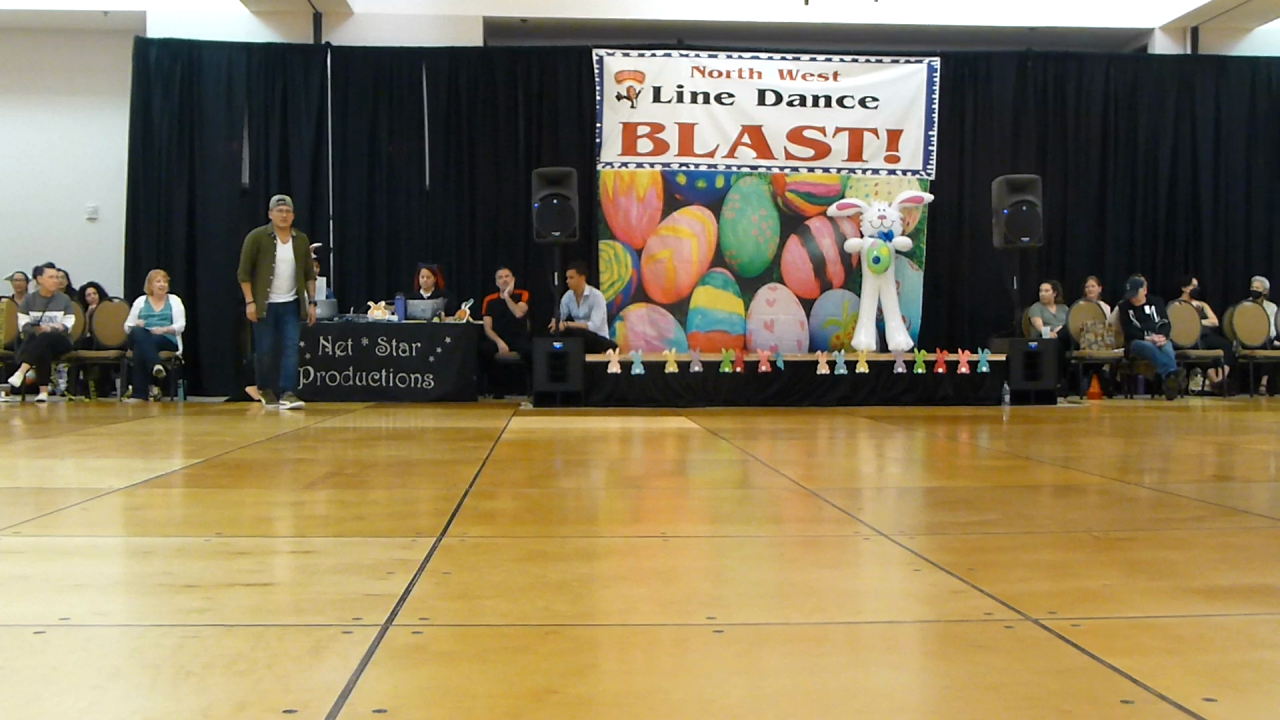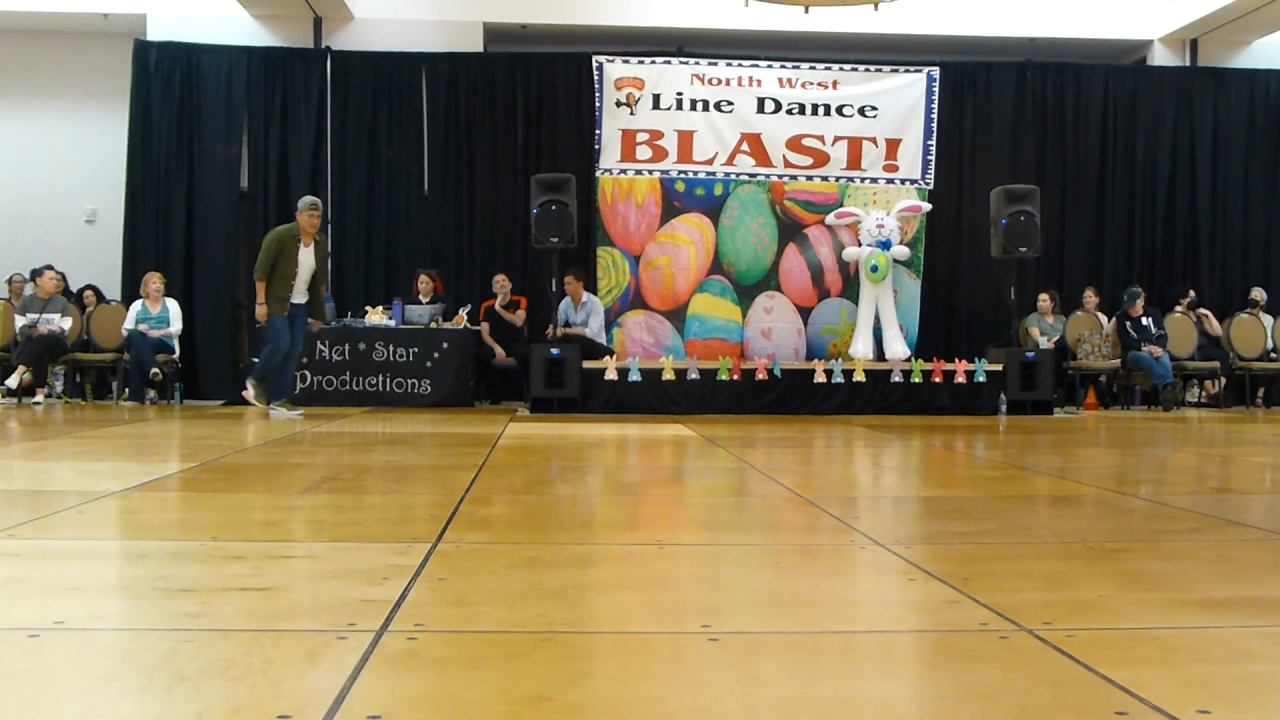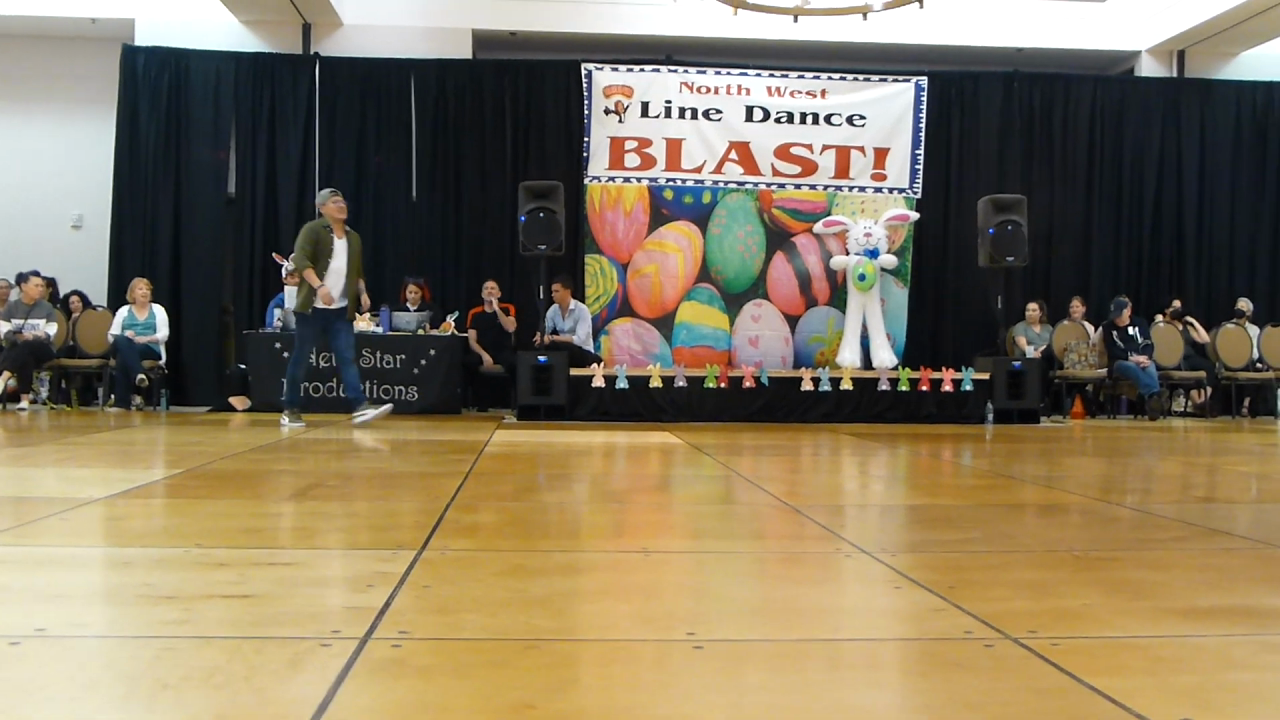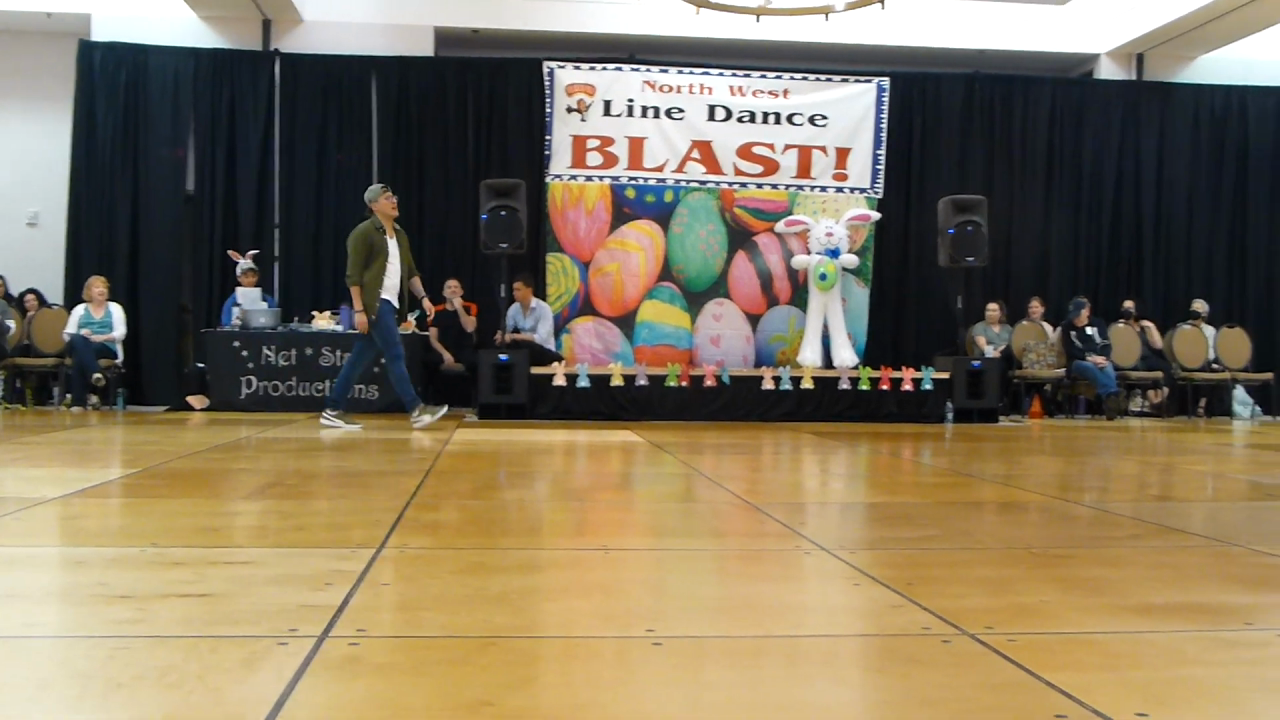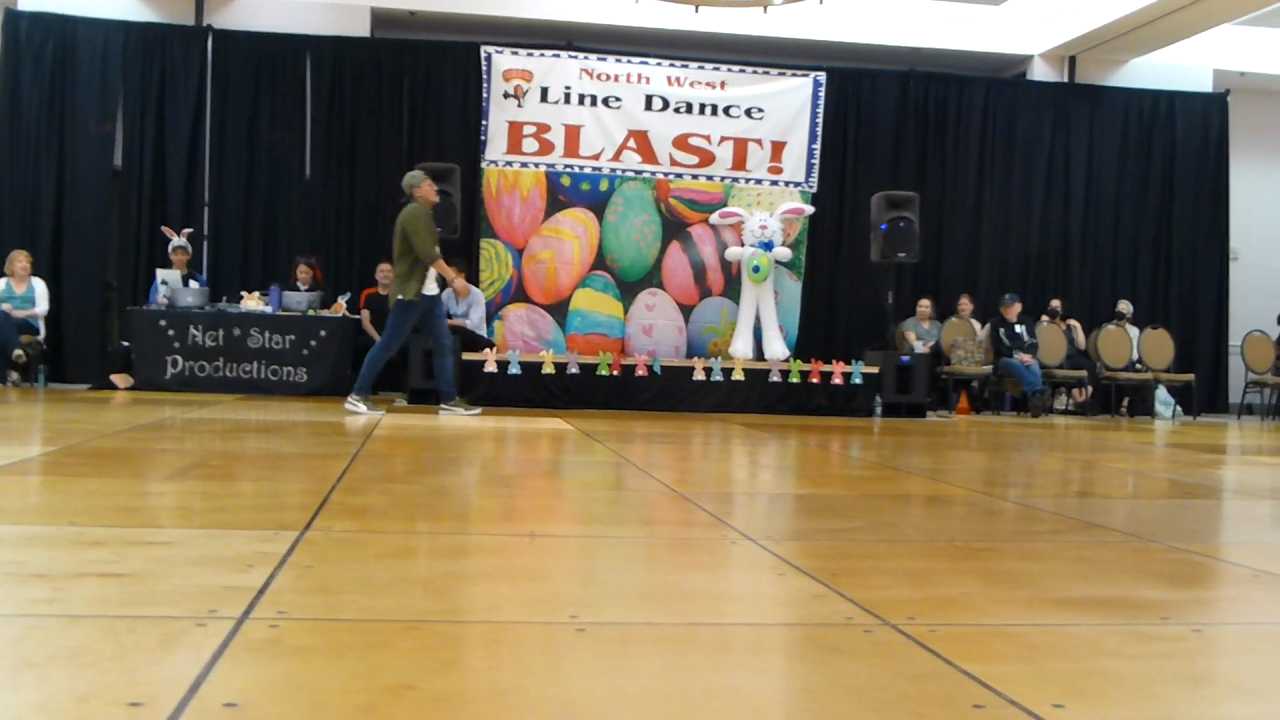
dt=0.7s
person 1, frame 1
left shoulder: (301, 240)
right shoulder: (257, 237)
left elbow: (309, 274)
right elbow: (244, 272)
left wrist: (312, 302)
right wrist: (250, 301)
left hip: (291, 304)
right hip: (265, 304)
left knee: (291, 347)
right knee: (265, 350)
left ankle: (287, 394)
right ankle: (264, 389)
person 1, frame 2
left shoulder: (321, 243)
right shoulder: (279, 236)
left elbow: (322, 278)
right elbow: (261, 270)
left wrist: (318, 311)
right wrist: (261, 302)
left hip: (302, 305)
right hip: (277, 301)
left knee: (294, 352)
right knee: (279, 345)
left ankle: (279, 399)
right ankle: (256, 380)
person 1, frame 3
left shoulder: (354, 238)
right shoulder: (312, 230)
left elbow: (357, 273)
right elbow: (301, 261)
left wrist: (362, 293)
right wrist: (319, 287)
left hip: (341, 309)
right hip: (313, 307)
left knee: (347, 358)
right knee: (301, 358)
left ankle: (359, 407)
right ankle: (290, 409)
person 1, frame 4
left shoulder: (399, 233)
right shoulder: (364, 232)
left elbow: (411, 271)
right elbow: (353, 275)
left wrist: (423, 297)
right wrist: (358, 310)
left hip: (389, 304)
right hip: (374, 304)
left knee: (360, 358)
right knee: (395, 354)
left ankle: (333, 410)
right ankle: (417, 410)
person 1, frame 5
left shoulder: (421, 214)
right shoulder: (416, 213)
right elbow: (427, 254)
right wrist: (453, 278)
left hip: (428, 292)
right hip: (410, 293)
left knee: (444, 344)
right knee: (389, 344)
left ankle: (449, 400)
right ankle: (358, 395)
